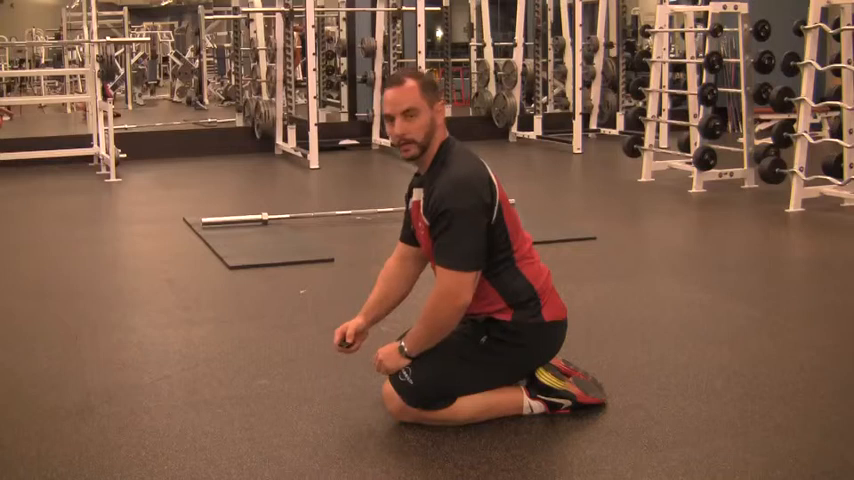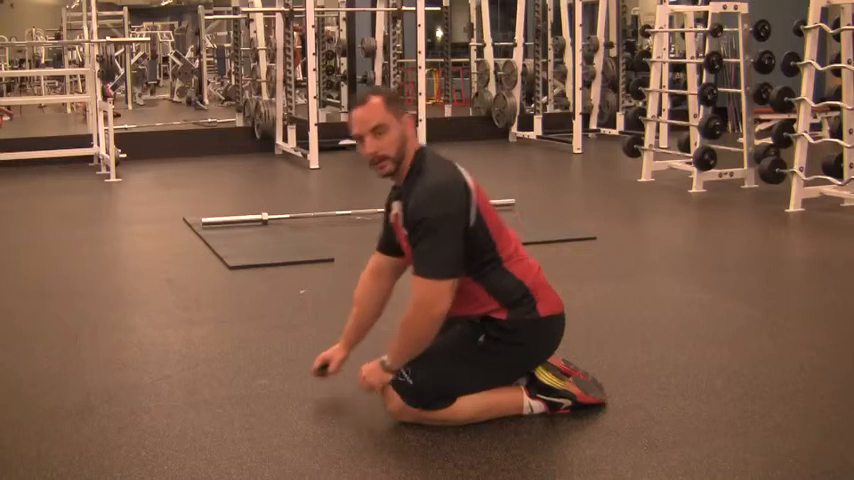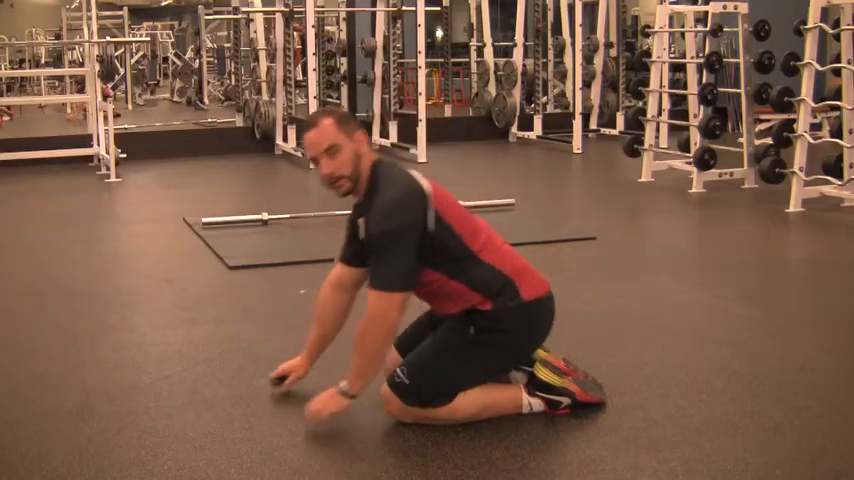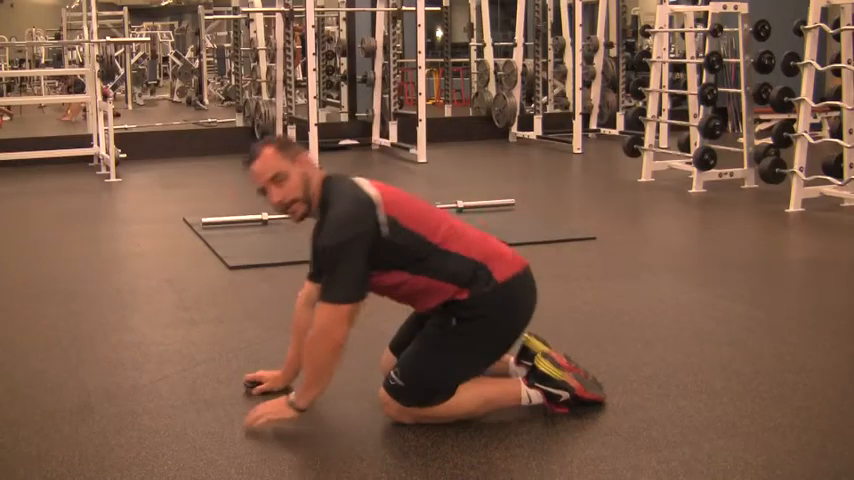
dt=0.3s
person 1, frame 1
left shoulder: (458, 184)
right shoulder: (425, 179)
left elbow: (454, 296)
right elbow: (405, 261)
left wrist: (405, 350)
right wrist: (364, 319)
left hip: (520, 324)
right hip: (497, 312)
left knee: (401, 399)
right knee: (404, 365)
left ankle: (538, 394)
right ankle: (523, 366)
person 1, frame 2
left shoulder: (434, 193)
right shoulder: (404, 192)
left elbow: (431, 306)
right elbow: (379, 273)
left wrist: (388, 365)
right wrist: (345, 345)
left hip: (519, 322)
right hip: (493, 311)
left knee: (403, 399)
right knee: (410, 359)
left ankle: (537, 394)
right ankle: (522, 365)
person 1, frame 3
left shoulder: (393, 205)
right shoulder: (370, 203)
left elbow: (382, 319)
right elbow: (340, 286)
left wrist: (346, 391)
right wrist: (306, 359)
left hip: (511, 310)
right hip: (486, 302)
left knee: (401, 400)
right knee: (397, 361)
left ankle: (536, 392)
right ankle: (517, 362)
person 1, frame 4
left shoulder: (345, 220)
right shoulder: (339, 201)
left elbow: (332, 329)
right elbow: (311, 301)
left wrist: (295, 402)
right wrist: (288, 371)
left hip: (493, 293)
right hip: (489, 282)
left knee: (402, 402)
right knee: (393, 364)
left ankle: (538, 385)
right ankle: (518, 362)
